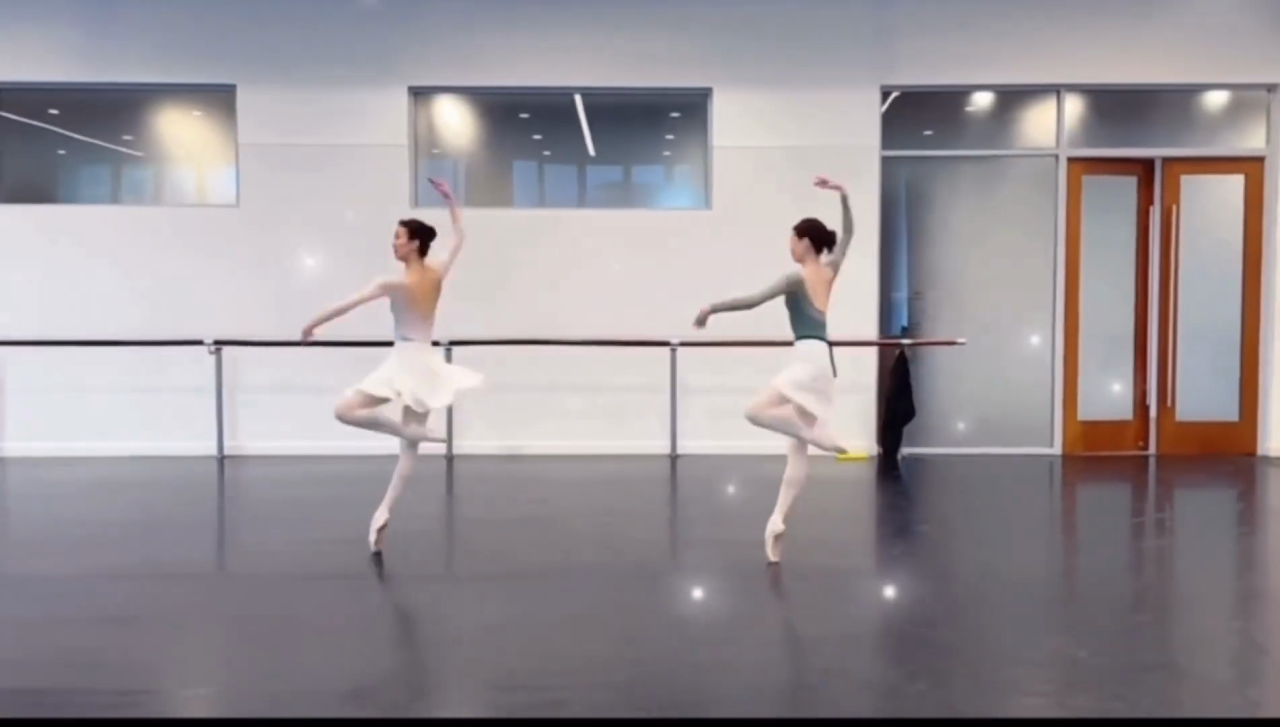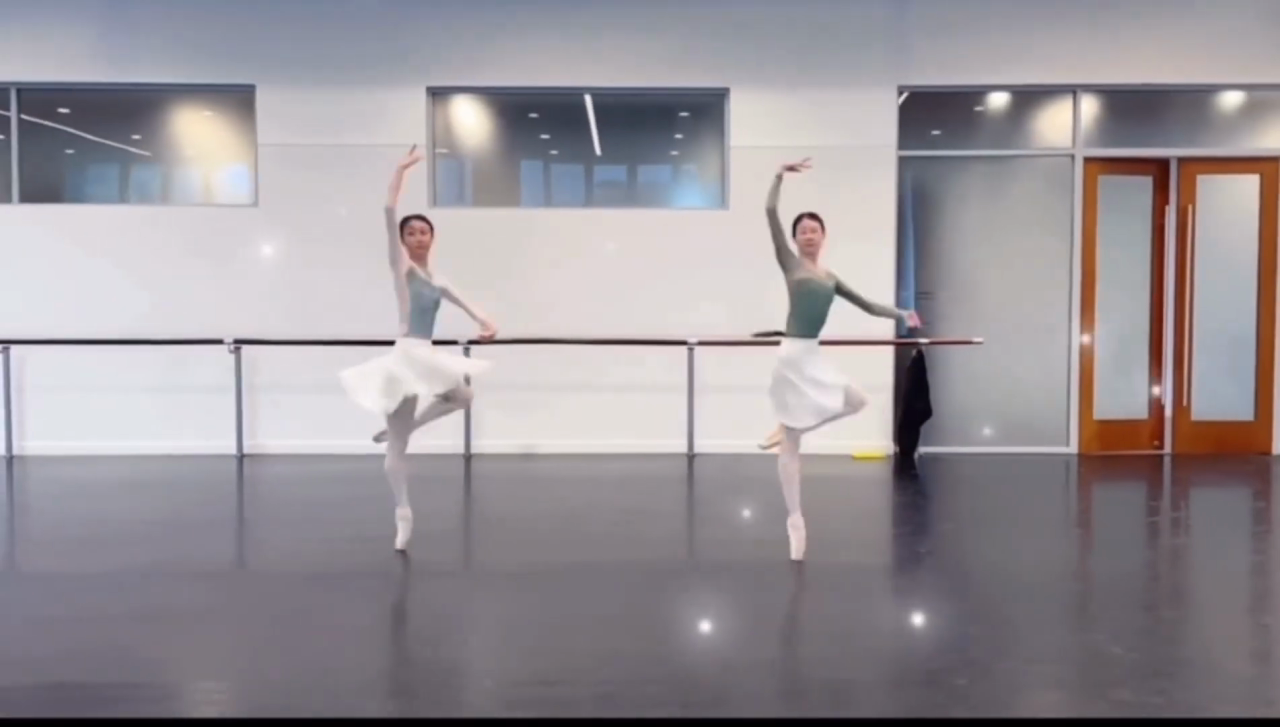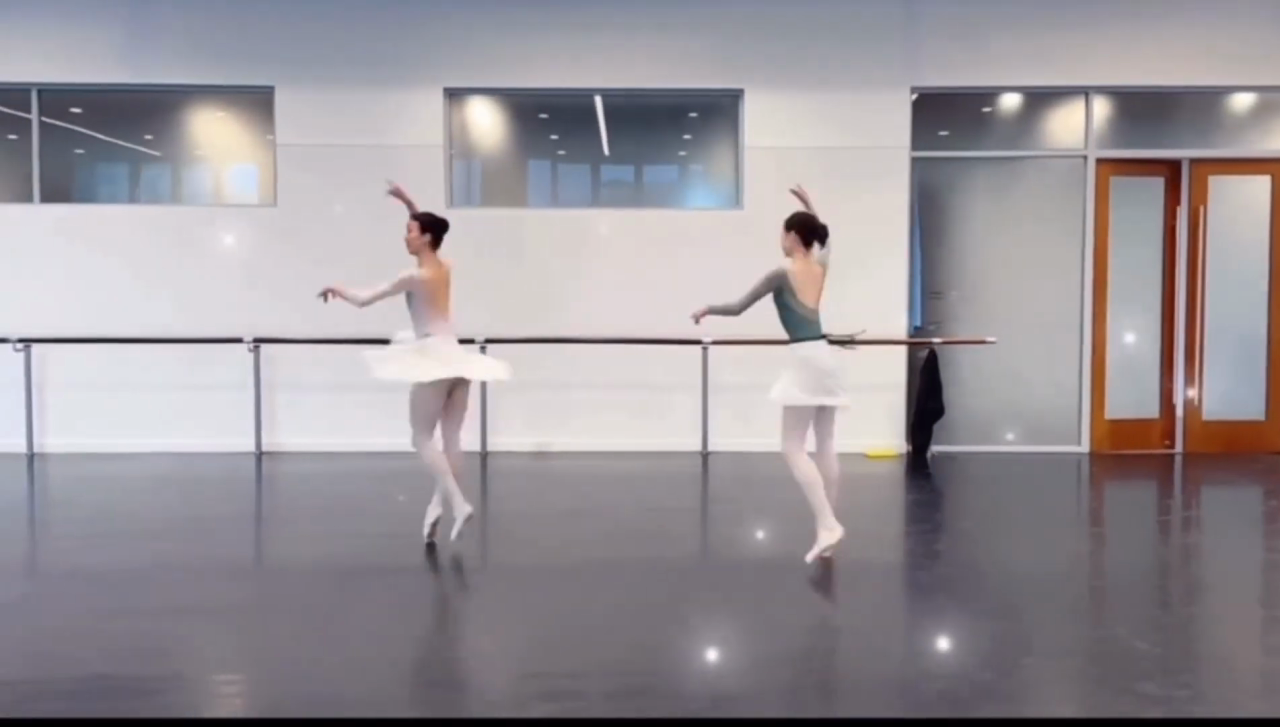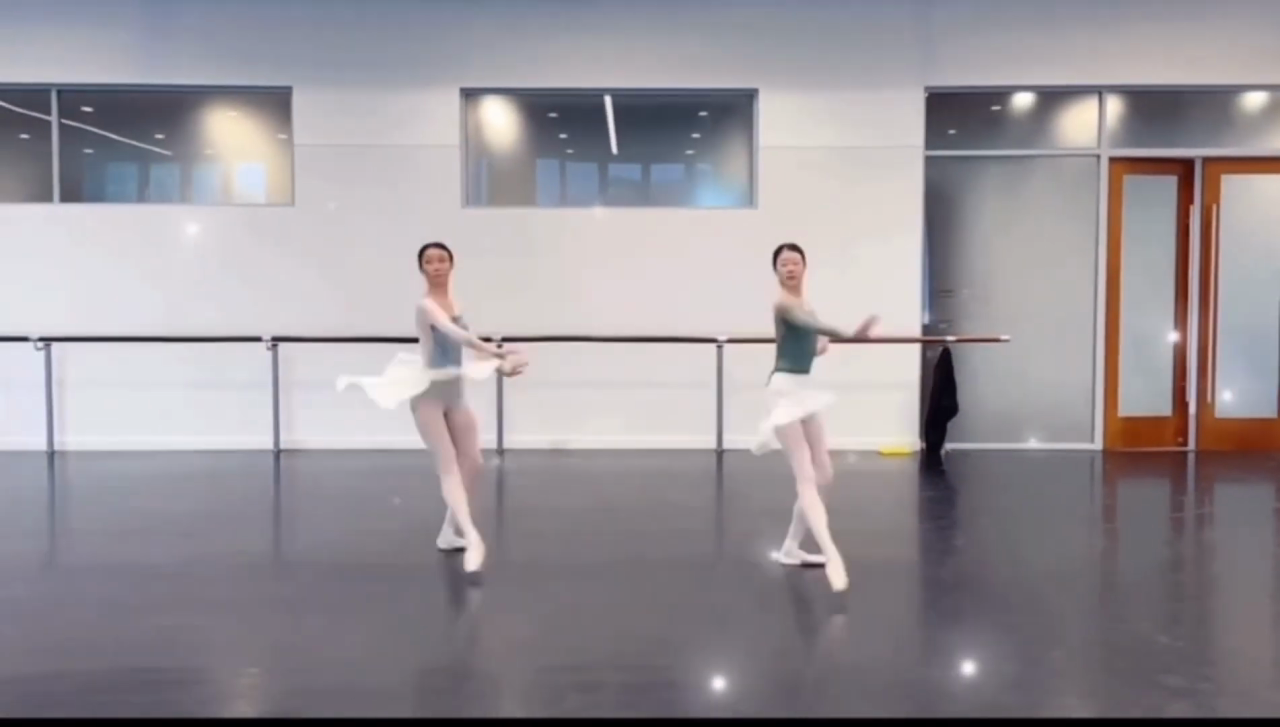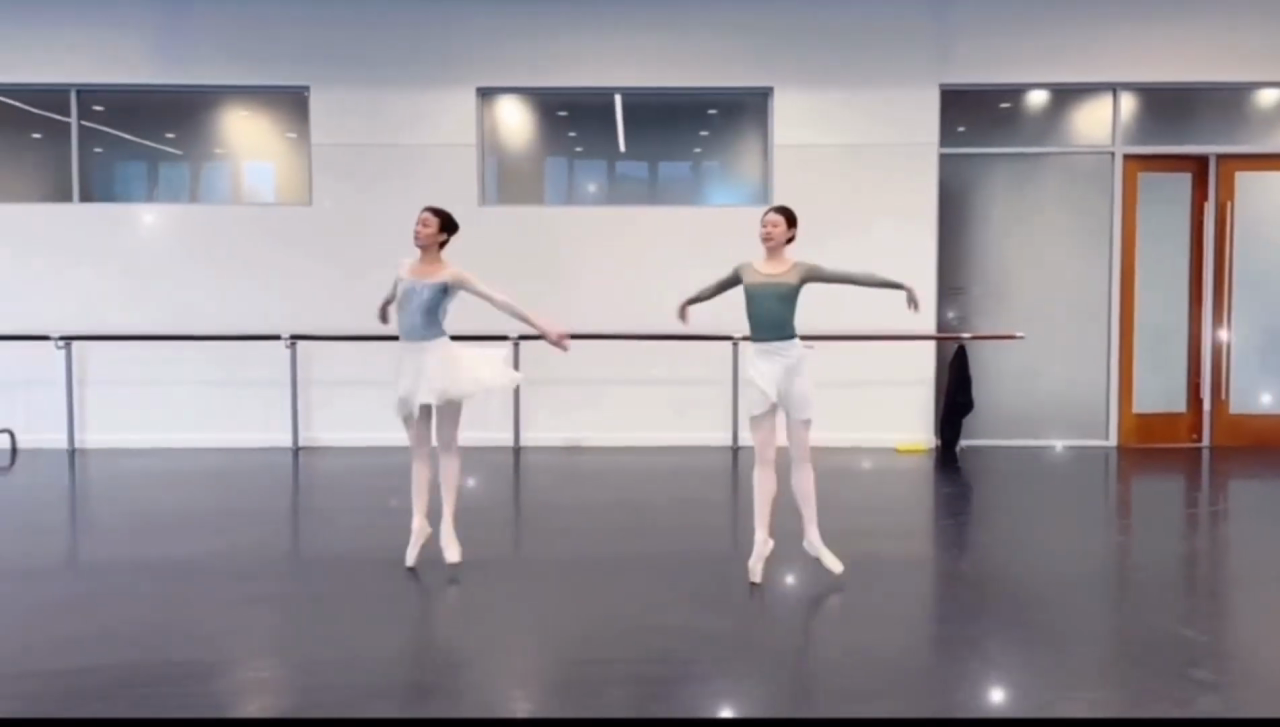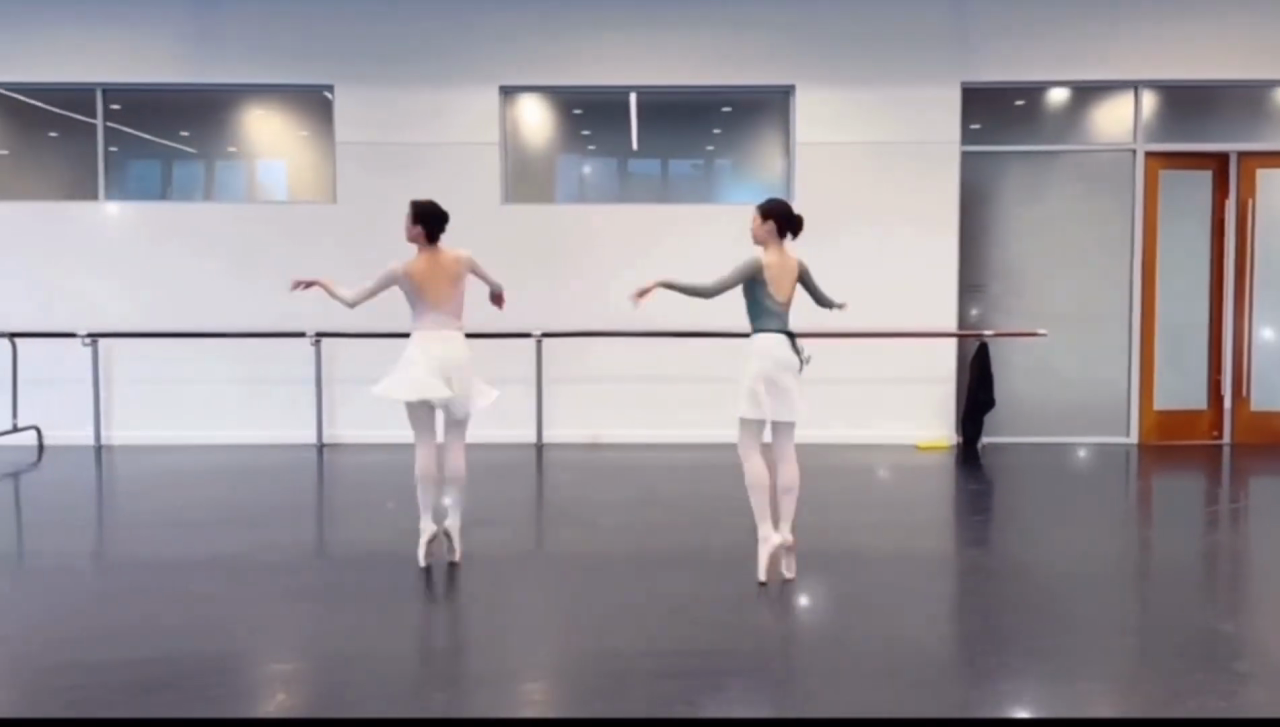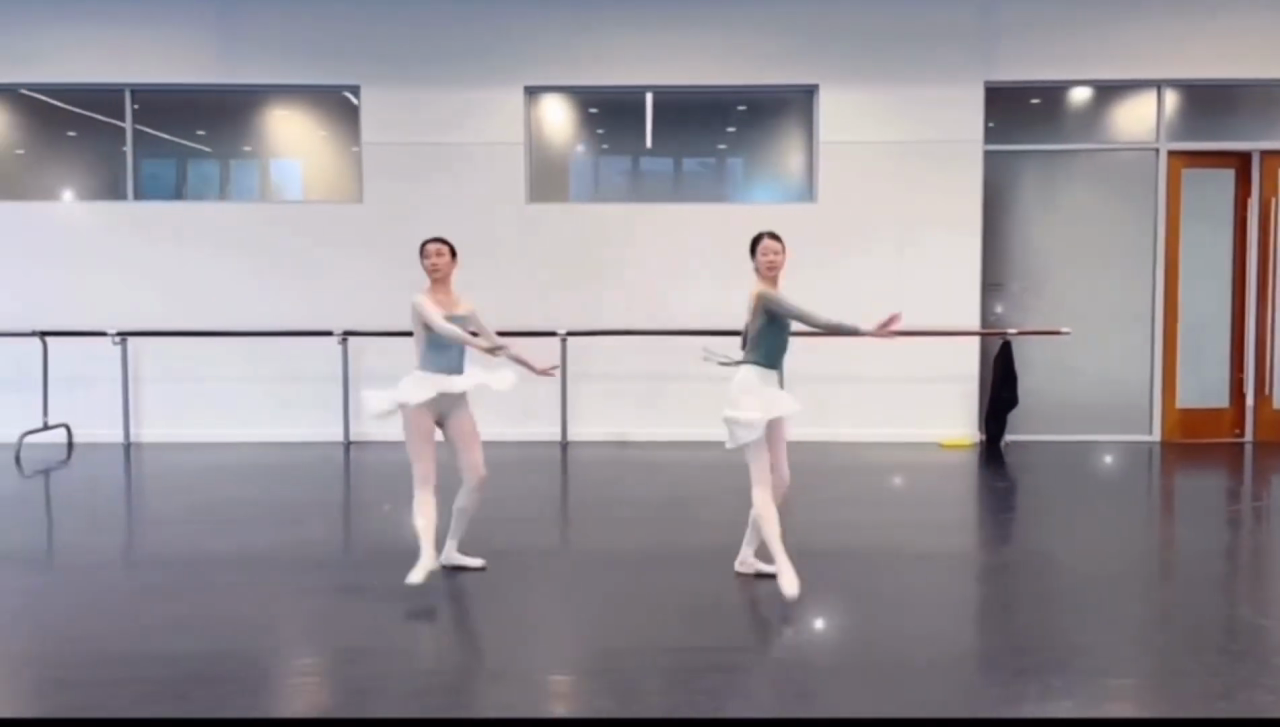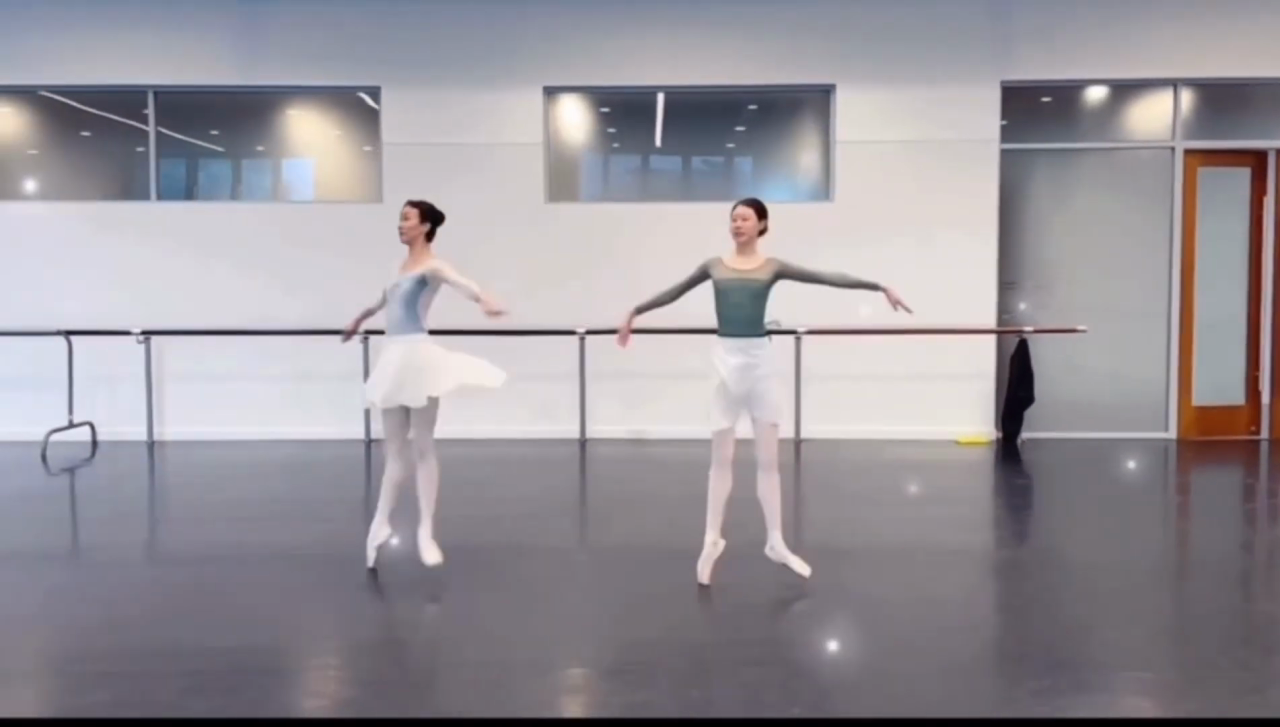
dt=0.3s
person 1, frame 1
left shoulder: (797, 276)
right shoulder: (829, 269)
left elbow: (757, 299)
right elbow: (848, 230)
left wrist: (712, 308)
right wrist: (842, 192)
left hip: (810, 359)
right hip: (818, 357)
left knee: (756, 412)
right knee: (797, 454)
left ankle: (817, 432)
right ankle: (778, 521)
person 1, frame 2
left shoulder: (830, 275)
right shoulder: (789, 263)
left elbow: (865, 304)
right elbow: (770, 212)
left wrist: (901, 314)
right wrist: (780, 175)
left hip: (809, 357)
right hip: (795, 356)
right knee: (790, 448)
left ankle: (787, 430)
right ankle: (795, 520)
person 1, frame 3
left shoulder: (781, 273)
right shoulder: (818, 264)
left elbow: (739, 307)
right elbow: (823, 242)
left wrist: (705, 311)
right wrist: (809, 207)
left hip: (804, 360)
right hip: (824, 357)
left knee: (793, 449)
right knee: (825, 447)
left ankle: (827, 524)
right ankle: (828, 523)
person 1, frame 4
left shoulder: (801, 304)
right shoulder: (784, 306)
right elbow: (811, 325)
left wrist: (818, 343)
right wrist: (849, 334)
left hip: (802, 390)
right hip: (786, 391)
left knee: (823, 475)
right knee: (806, 480)
left ankle: (791, 547)
right ankle: (831, 555)
person 1, frame 5
left shoulder: (802, 270)
right shoulder: (745, 269)
left elbow: (858, 276)
right elbow: (715, 289)
left wrist: (903, 286)
right wrist: (687, 302)
left hip: (791, 358)
right hip: (759, 360)
left knee: (800, 455)
right knee: (764, 457)
left ankle: (813, 537)
right ankle: (761, 539)
person 1, frame 6
left shoulder: (757, 264)
right shoulder: (796, 265)
left elbow: (710, 291)
right elbow: (823, 301)
left wrist: (662, 283)
right wrist: (835, 303)
left hip: (767, 351)
right hip: (787, 353)
left knee: (750, 449)
right knee: (785, 453)
left ankle: (767, 533)
right ankle: (784, 532)
person 1, frame 7
left shoulder: (764, 297)
right shoulder: (767, 295)
left elbow: (747, 340)
right elbow: (812, 320)
right wrist: (866, 331)
left hip: (766, 387)
right hip: (753, 386)
left knee: (778, 480)
right knee: (763, 483)
left ankle: (746, 555)
right ankle: (782, 562)
person 1, frame 8
left shoulder: (774, 266)
right shoulder: (713, 265)
left elbow: (831, 278)
right elbow: (673, 292)
left wrist: (881, 287)
right wrist: (633, 314)
left hip: (759, 359)
right hip: (725, 359)
left knee: (767, 460)
right knee: (721, 459)
left ankle: (776, 542)
right ankle: (711, 540)
person 2, frame 1
left shoulder: (395, 282)
right shoulder: (438, 273)
left elbow: (351, 303)
right elbow: (460, 238)
left wrist: (314, 323)
right wrist: (451, 199)
left hip: (406, 361)
right hip: (428, 363)
left knee: (345, 411)
right knee: (407, 449)
left ankle: (401, 462)
right ankle: (383, 514)
person 2, frame 2
left shoulder: (437, 278)
right shoulder: (403, 267)
left elbow: (462, 304)
right elbow: (388, 210)
left wrist: (484, 322)
right wrist: (402, 169)
left hip: (420, 360)
right hip: (407, 358)
right knee: (398, 447)
left ankle: (394, 429)
right ankle: (403, 513)
person 2, frame 3
left shoulder: (414, 276)
right shoulder: (442, 267)
left elbow: (365, 300)
right elbow: (430, 231)
left wrist: (338, 289)
right wrist: (406, 198)
left hip: (436, 363)
right hip: (456, 360)
left knee: (423, 442)
right knee: (449, 439)
left ankle: (457, 504)
right ankle: (454, 504)
person 2, frame 4
left shoulder: (451, 304)
right shoulder: (425, 304)
left elbow: (467, 337)
right elbow: (456, 336)
left wrist: (501, 357)
right wrist: (498, 355)
left hip: (456, 391)
right hip: (427, 393)
left knee: (474, 466)
right knee: (449, 468)
left ankle: (450, 533)
right ankle: (473, 536)
person 2, frame 5
left shoulder: (451, 274)
right shoulder: (405, 268)
left elbow: (497, 298)
left wrist: (541, 327)
right wrist: (385, 305)
left hip: (439, 362)
right hip: (410, 363)
left knee: (446, 447)
right knee: (419, 451)
left ankle: (447, 530)
right ankle: (418, 525)
person 2, frame 6
left shoulder: (403, 270)
right shoulder: (461, 259)
left elbow: (352, 301)
right elbow: (496, 287)
left wrist: (321, 282)
right wrist: (496, 292)
left hip: (422, 356)
right hip: (456, 354)
left knee: (425, 445)
right knee: (455, 444)
left ankle: (428, 523)
right ankle: (454, 522)
person 2, frame 7
left shoulder: (464, 306)
right shoulder: (422, 300)
left elbow: (492, 340)
right elbow: (441, 327)
left wrist: (531, 365)
right wrist: (477, 343)
left hip: (455, 396)
right hip: (422, 393)
left knee: (476, 477)
right knee: (425, 481)
left ankle: (449, 550)
right ankle: (427, 554)
person 2, frame 8
left shoulder: (434, 266)
right shoulder: (403, 269)
left elbow: (462, 283)
right elbow: (387, 299)
left wrist: (485, 301)
right wrist: (359, 318)
left hip: (419, 359)
right hip: (395, 360)
left knee: (421, 449)
right knee: (395, 451)
left ankle: (426, 531)
right ankle: (380, 525)
